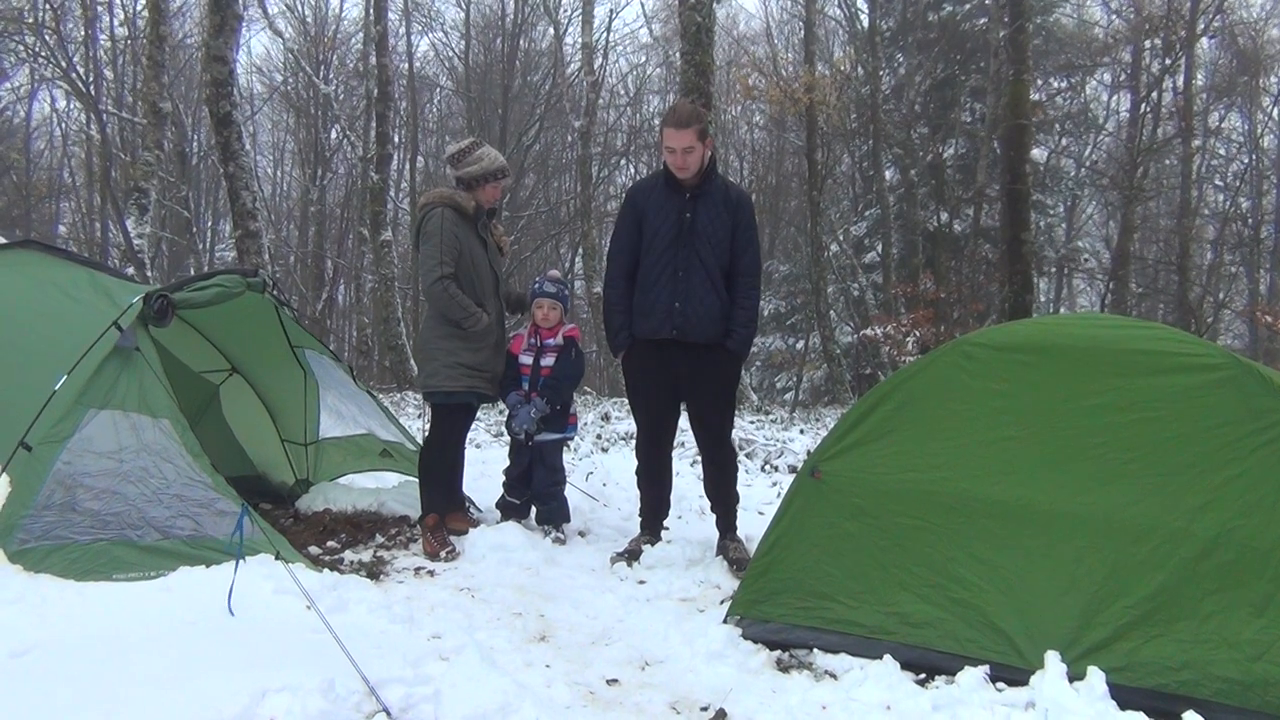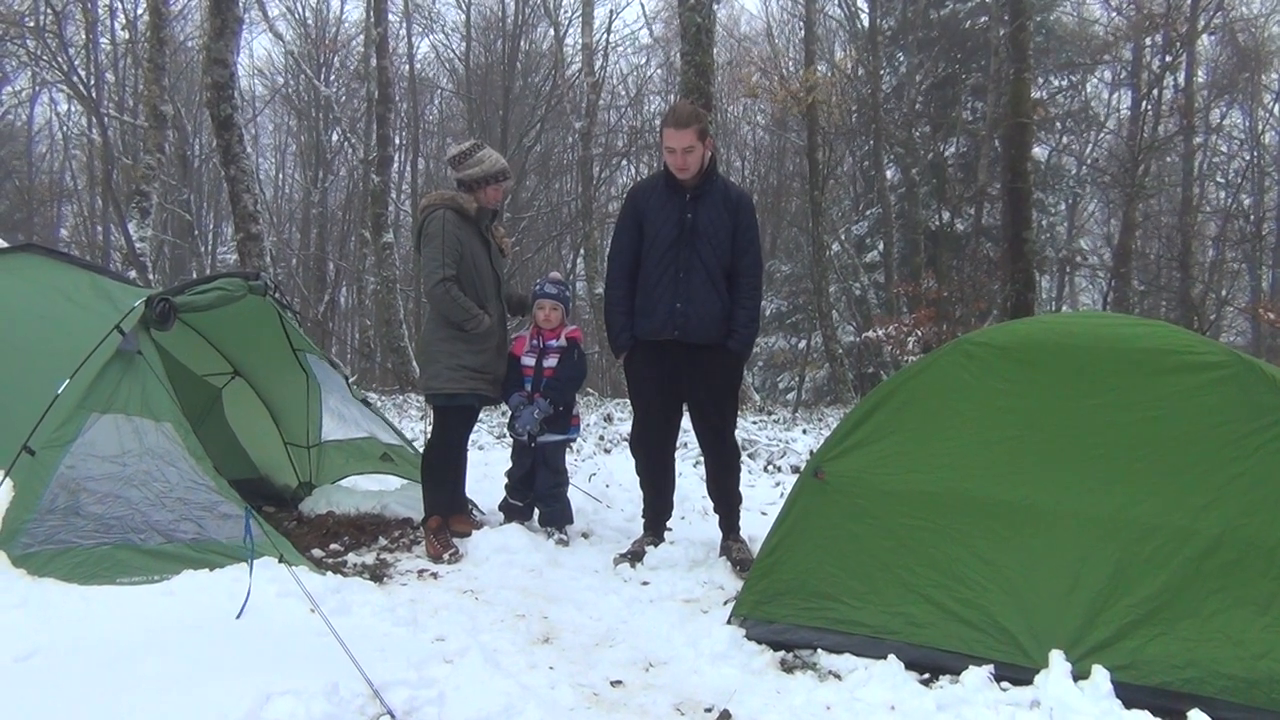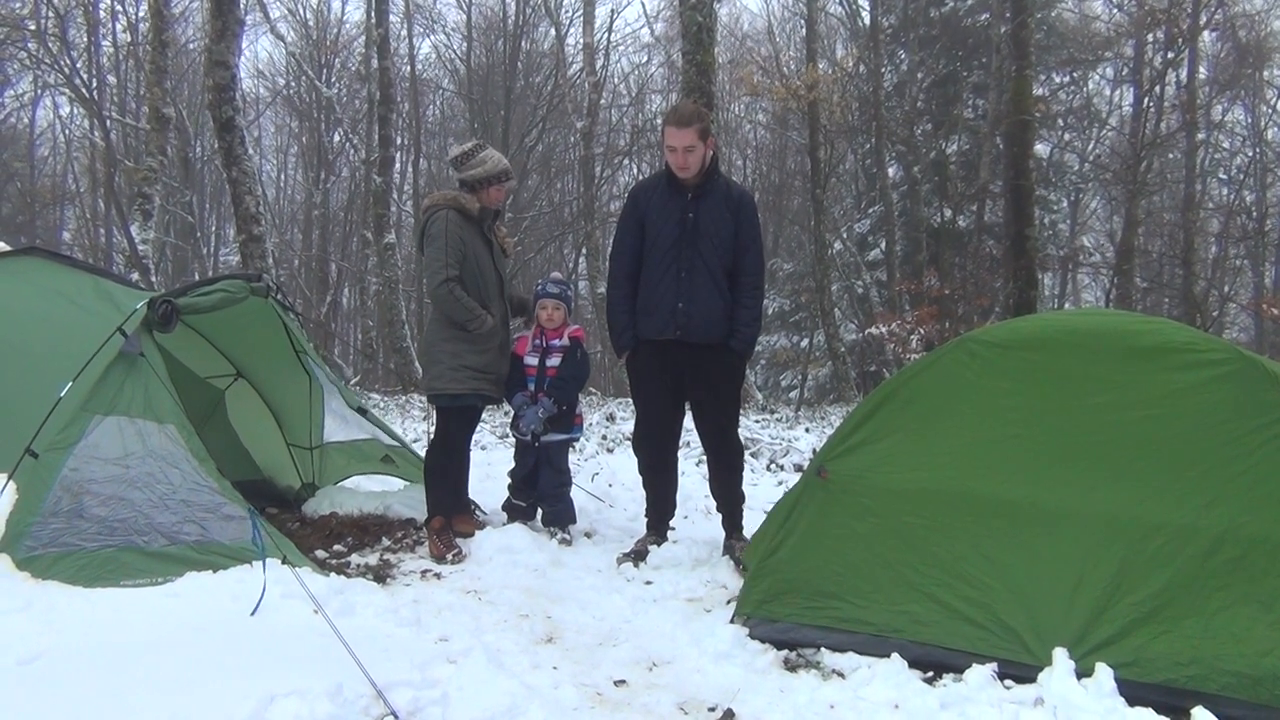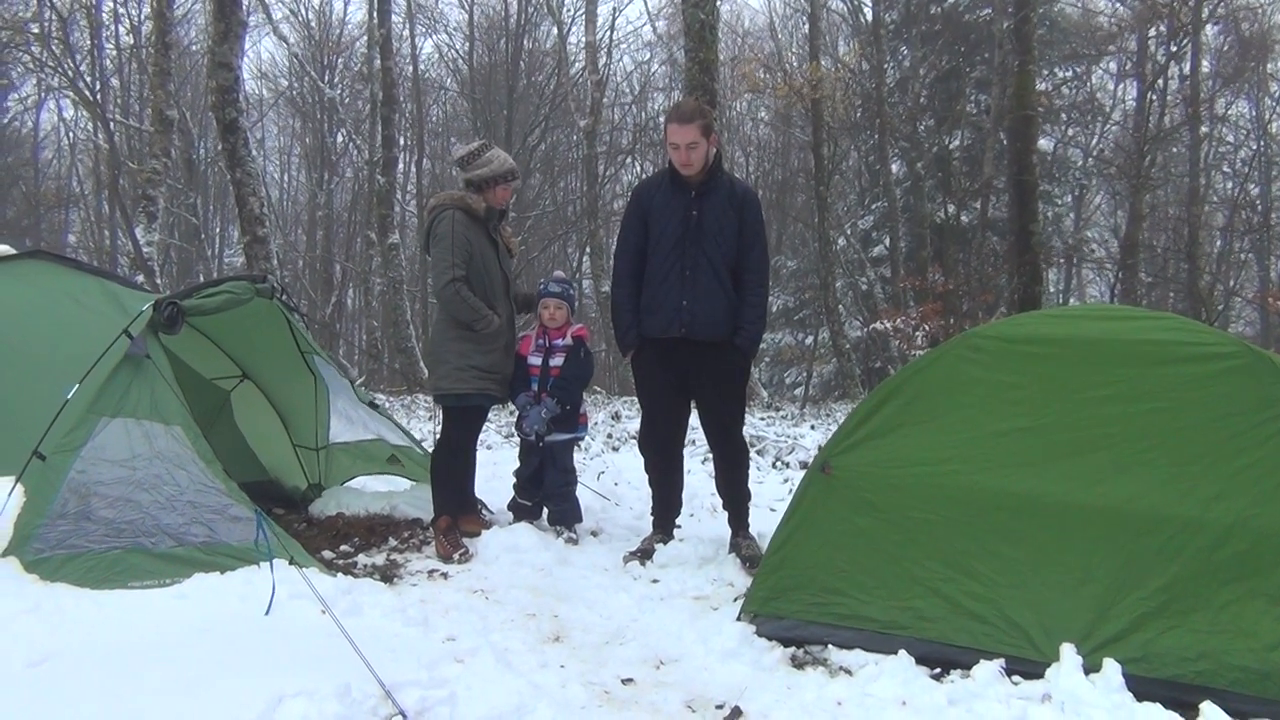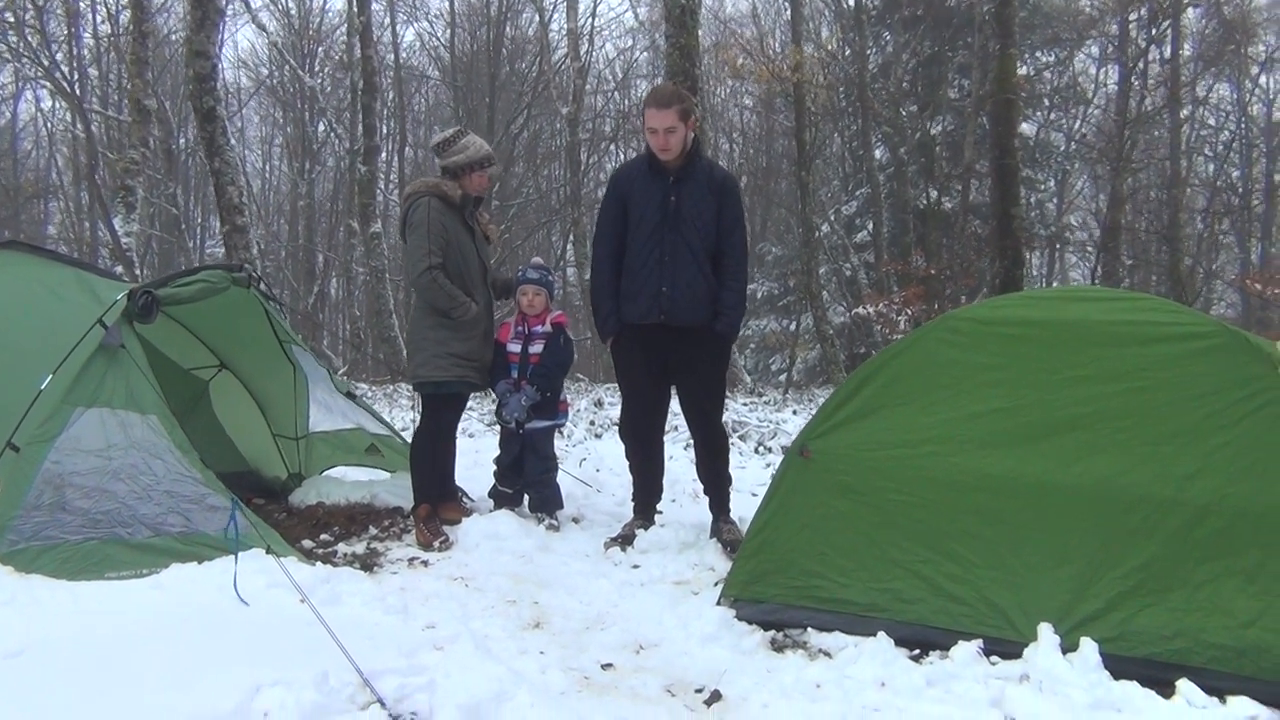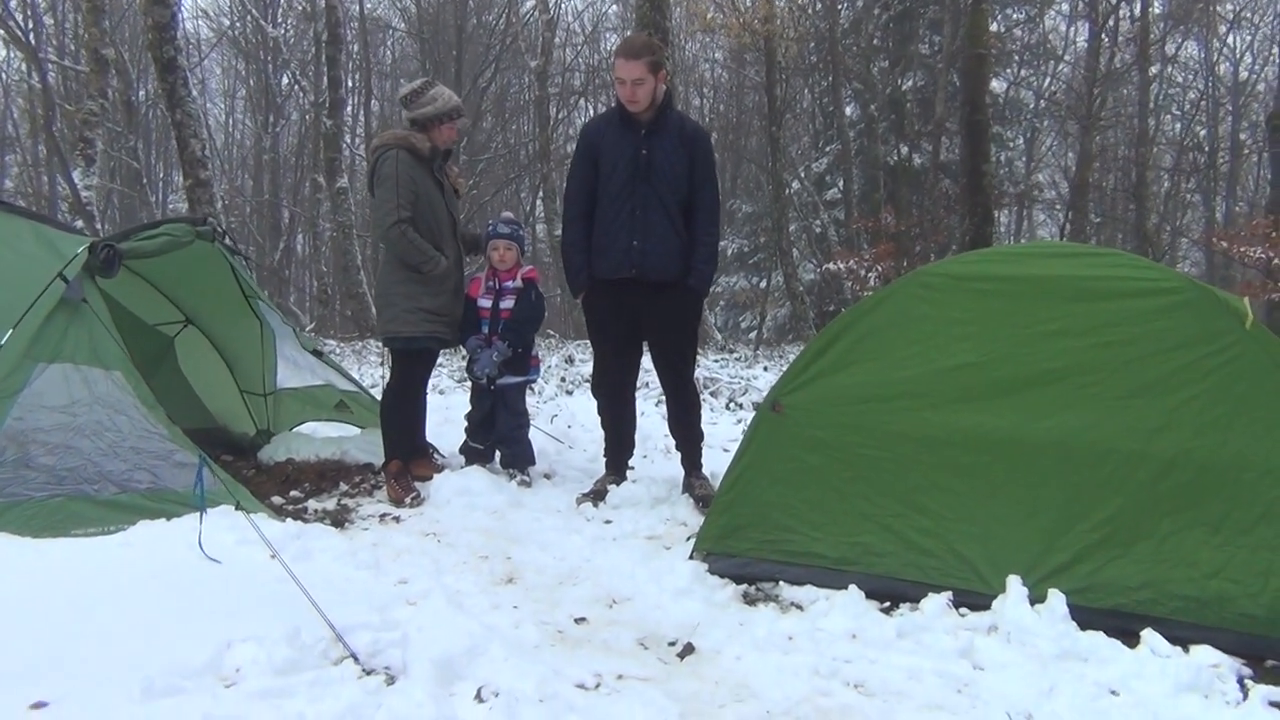
dt=0.7s
person 1, frame 1
left shoulder: (733, 201)
right shoulder: (642, 196)
left elbow: (747, 279)
right elbow: (618, 272)
left wrist: (738, 343)
right wrist: (619, 338)
left hip: (711, 347)
right hip: (649, 345)
left knee: (716, 444)
right knee: (652, 444)
left ankle: (728, 533)
right ankle: (649, 528)
person 1, frame 2
left shoulder: (734, 201)
right shoulder: (642, 197)
left elbow: (748, 279)
right elbow: (619, 273)
left wrist: (740, 343)
right wrist: (621, 339)
left hip: (712, 347)
right hip: (651, 346)
left knee: (719, 445)
right knee: (652, 444)
left ankle: (731, 533)
right ankle: (653, 529)
person 1, frame 3
left shoulder: (736, 200)
right shoulder: (644, 196)
left elbow: (750, 278)
right elbow: (621, 272)
left wrist: (742, 343)
right wrist: (623, 338)
left hip: (714, 347)
right hip: (653, 346)
left knee: (722, 444)
right knee: (654, 444)
left ankle: (734, 531)
right ankle: (656, 529)
person 1, frame 4
left shoulder: (739, 198)
right shoulder: (647, 195)
left elbow: (755, 275)
right elbow: (625, 270)
left wrist: (746, 340)
right wrist: (628, 336)
left hip: (719, 345)
right hip: (658, 344)
left knee: (727, 442)
right knee: (659, 443)
left ankle: (740, 529)
right ankle: (662, 527)
person 1, frame 5
left shoulder: (718, 182)
right shoulder: (626, 180)
left elbow: (734, 260)
right elbow: (605, 256)
left wrist: (726, 325)
right wrist: (608, 322)
left hip: (699, 330)
right hip: (638, 330)
left knee: (707, 427)
right knee: (640, 429)
left ankle: (721, 514)
right ankle: (643, 512)
person 1, frame 6
left shoulder: (689, 135)
right shoulder: (597, 133)
left elbow: (706, 214)
right elbow: (576, 210)
left wrist: (699, 280)
right wrist: (578, 277)
left hip: (671, 285)
right hip: (609, 284)
left knee: (678, 382)
right knee: (612, 384)
left ankle: (693, 469)
right ankle: (615, 467)
person 2, frame 1
left shoulder: (480, 223)
right shoulder: (442, 218)
right elbow: (436, 285)
left wrist: (525, 303)
right wrist: (479, 321)
left hip: (474, 352)
right hip: (449, 353)
left knee: (457, 433)
right knee: (444, 433)
left ankle: (453, 508)
right ankle: (433, 522)
person 2, frame 2
left shoulder: (481, 225)
right shoulder: (444, 221)
right elbow: (438, 287)
left wrist: (528, 305)
right wrist: (481, 323)
left hip: (477, 355)
right hip: (451, 355)
left knee: (459, 436)
right knee: (446, 436)
left ankle: (456, 510)
right ankle: (436, 524)
person 2, frame 3
left shoulder: (484, 225)
right shoulder: (447, 220)
right elbow: (441, 287)
right wrist: (485, 323)
left hip: (479, 355)
right hip: (454, 355)
left knee: (463, 436)
right knee: (449, 437)
left ankle: (459, 510)
right ankle: (439, 524)
person 2, frame 4
left shoulder: (489, 225)
right shoulder: (452, 221)
right elbow: (448, 287)
left wrist: (537, 301)
right wrist: (491, 323)
left hip: (484, 355)
right hip: (460, 355)
left knee: (469, 436)
right knee: (455, 437)
left ankle: (465, 510)
right ankle: (445, 524)
person 2, frame 5
left shoulder: (467, 212)
right shoulder: (428, 208)
right elbow: (423, 275)
left wrist: (516, 286)
right wrist: (469, 310)
left hip: (464, 342)
right hip: (439, 343)
left knee: (449, 423)
right knee: (435, 424)
left ankle: (446, 498)
right ankle: (425, 512)
person 2, frame 6
left shoulder: (435, 164)
right shoulder: (397, 160)
right elbow: (392, 228)
left wrist: (482, 243)
right wrist: (438, 266)
left hip: (434, 297)
right hip: (409, 297)
left knee: (419, 379)
right knee: (406, 379)
left ankle: (417, 453)
right ankle: (396, 468)
person 3, frame 1
left shoulder: (568, 344)
right shoulder: (520, 341)
left elbow: (562, 383)
right elbow: (508, 378)
left wrist: (535, 409)
right wrist: (517, 405)
left hip: (553, 422)
right hip: (520, 422)
left knee: (548, 474)
right knee: (518, 470)
left ankle: (552, 521)
right ankle: (511, 514)
person 3, frame 2
left shoulder: (570, 344)
right shoulder: (522, 343)
left elbow: (565, 384)
right elbow: (510, 379)
left wrist: (538, 410)
right wrist: (519, 406)
left hip: (556, 423)
right hip: (523, 424)
left knee: (551, 475)
right knee: (520, 471)
left ankle: (555, 523)
right ankle: (514, 516)
person 3, frame 3
left shoulder: (573, 344)
right shoulder: (524, 343)
left elbow: (569, 383)
right elbow: (512, 380)
left wrist: (542, 410)
right wrist: (523, 405)
left hip: (559, 423)
right hip: (526, 423)
left knee: (554, 475)
right knee: (523, 471)
left ankle: (558, 523)
right ankle: (517, 516)
person 3, frame 4
left shoulder: (577, 343)
right shoulder: (528, 342)
left elbow: (573, 383)
right elbow: (517, 379)
left wrist: (545, 410)
right wrist: (527, 406)
left hip: (563, 422)
right hip: (530, 423)
left knee: (560, 475)
right knee: (528, 471)
left ankle: (564, 521)
right ankle: (523, 515)
person 3, frame 5
left shoulder: (556, 331)
right shoulder: (508, 330)
left elbow: (552, 370)
right elbow: (497, 367)
left wrist: (526, 396)
right wrist: (506, 393)
left hip: (543, 409)
right hip: (510, 411)
left knee: (540, 461)
right knee: (508, 458)
left ankle: (545, 509)
right ankle: (504, 503)
person 3, frame 6
left shoulder: (527, 286)
right shoulder: (478, 285)
left elbow: (524, 325)
right elbow: (467, 322)
left wrist: (497, 352)
right wrist: (477, 349)
left hip: (514, 365)
right hip: (481, 366)
left knee: (511, 418)
right knee: (480, 415)
left ankle: (517, 465)
right ankle: (475, 459)
